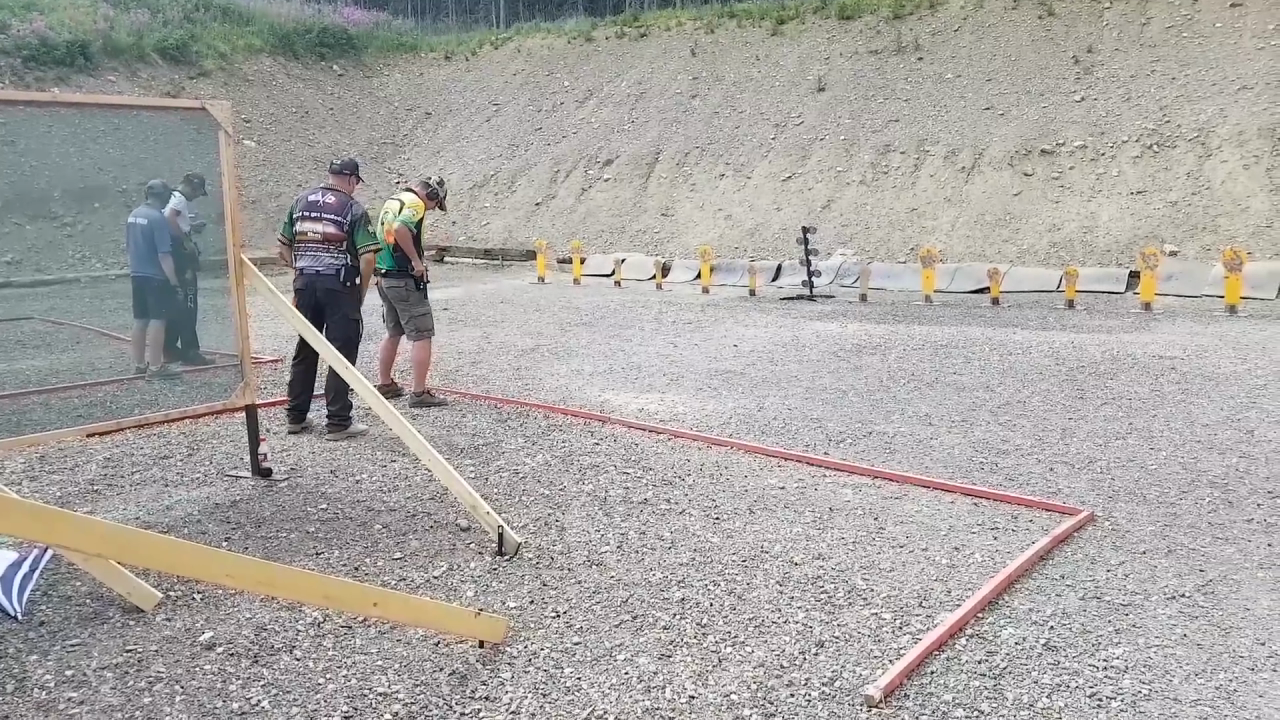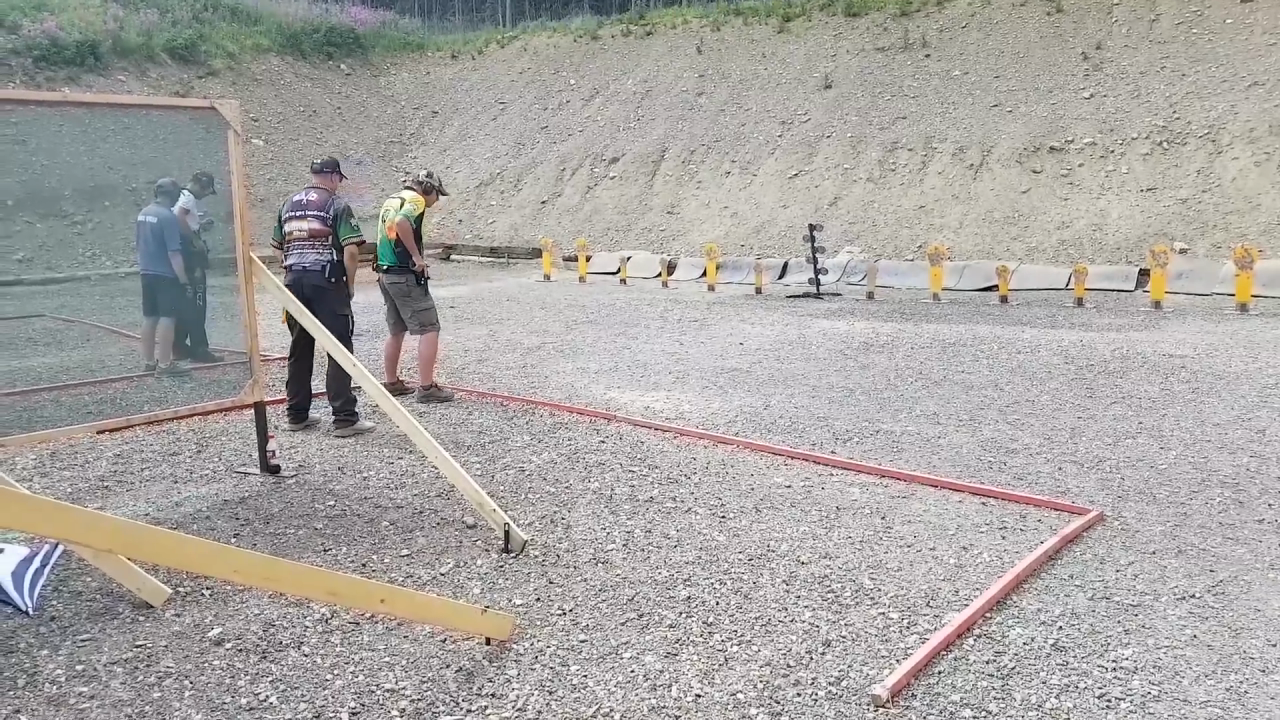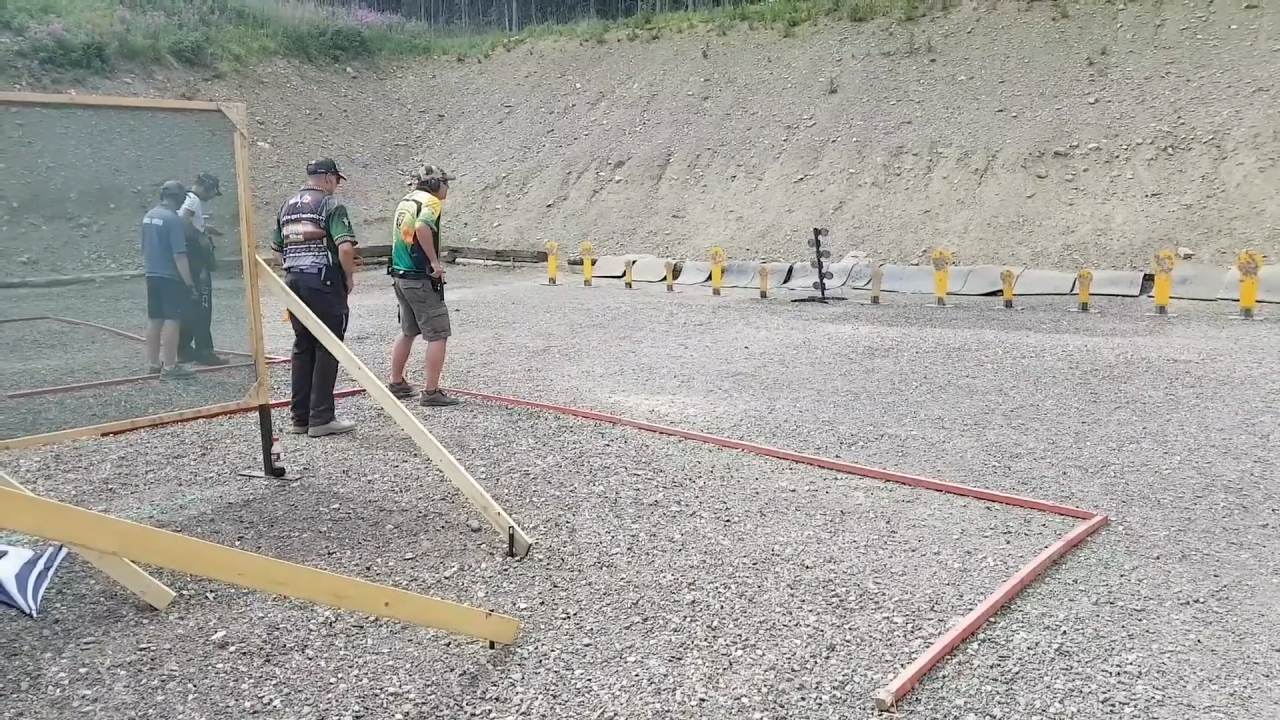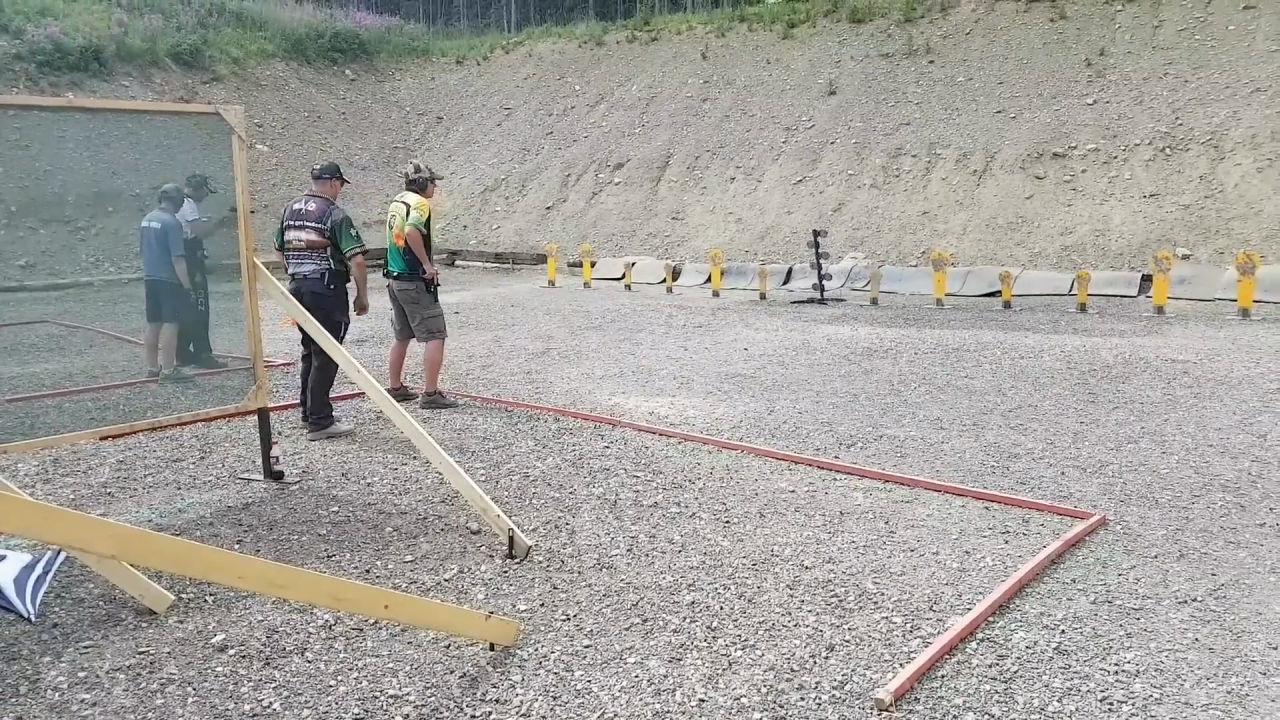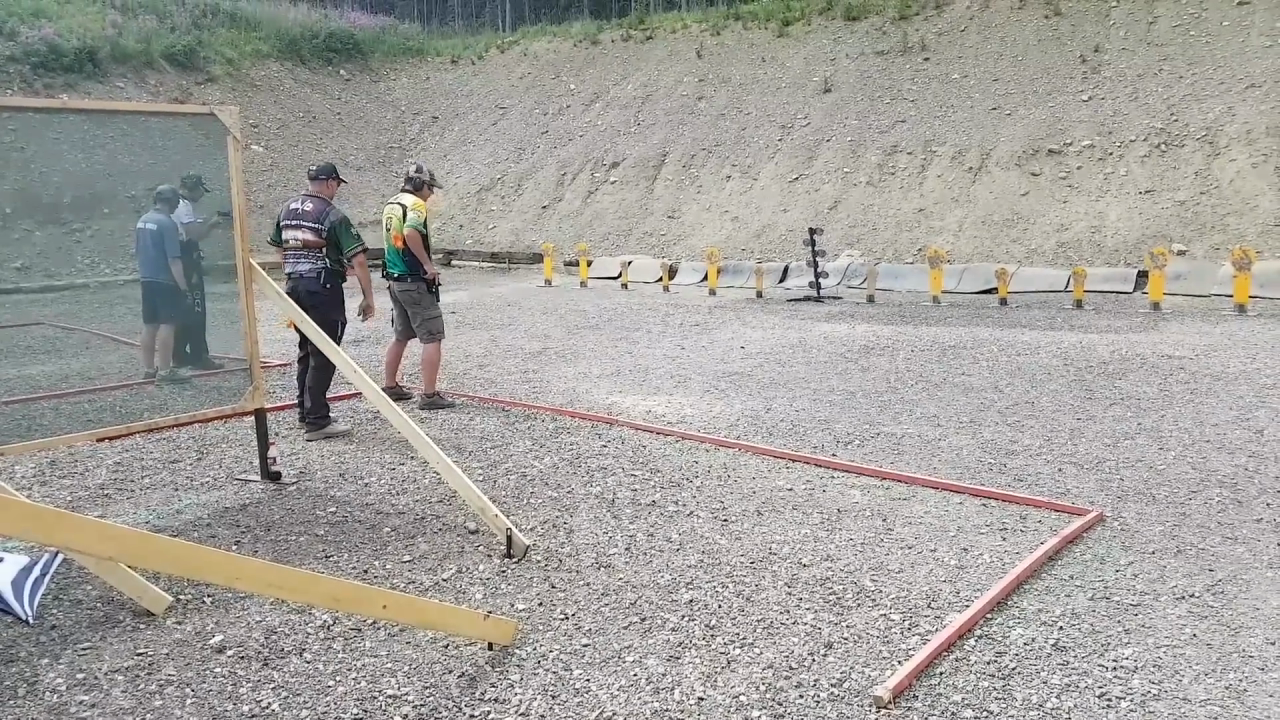
dt=0.4s
person 1, frame 1
left shoulder: (301, 201)
right shoulder: (354, 209)
left elbow: (284, 246)
right elbow: (367, 257)
right wrist: (363, 288)
left hip: (304, 283)
right hip: (338, 285)
left knee: (305, 349)
right knee: (342, 352)
left ankle: (296, 415)
right ankle: (338, 422)
person 1, frame 2
left shoulder: (288, 204)
right shoulder: (337, 205)
left elbow: (279, 249)
right elbow: (350, 250)
right wrist: (350, 284)
left hip: (293, 280)
right hip: (326, 281)
left knee: (300, 348)
right knee: (339, 349)
left ankle: (297, 414)
right ankle: (344, 418)
person 1, frame 3
left shoulder: (287, 206)
right shoulder: (332, 205)
left elbow: (278, 251)
right elbow: (346, 249)
right wrist: (349, 277)
left hip: (294, 282)
right hip: (323, 282)
left knee: (303, 348)
right knee: (328, 350)
left ankle: (300, 417)
right ankle: (320, 418)
person 1, frame 4
left shoulder: (290, 209)
right shoulder: (335, 215)
left elbow: (281, 250)
right elbow: (357, 260)
right wrist: (362, 295)
left hip: (297, 286)
right hip: (326, 289)
left knee: (310, 351)
right knee: (325, 355)
left ankle: (309, 413)
right ankle: (319, 422)
person 1, frame 5
left shoulder: (287, 209)
right shoulder: (332, 215)
left elbow: (277, 246)
right elbow: (358, 259)
right wrist: (368, 297)
left hip: (293, 285)
right hip: (322, 288)
left knee: (306, 352)
right knee: (323, 356)
left ankle: (306, 413)
right ankle: (317, 422)
person 2, frame 1
left shoulder: (393, 200)
right shoulder: (415, 203)
right elbow: (401, 228)
right wrist: (415, 260)
left hip: (385, 277)
right hip: (405, 279)
left knee: (393, 332)
right knee: (422, 336)
left ankle: (385, 383)
right ankle: (419, 393)
person 2, frame 2
left shoulder: (392, 199)
right shoulder: (415, 199)
right elbow: (402, 222)
right wrist: (416, 256)
left hip: (386, 274)
right hip: (406, 275)
left knee: (396, 331)
right knee: (428, 329)
left ankle: (392, 383)
right ankle: (427, 387)
person 2, frame 3
left shoulder: (405, 201)
right shoulder: (431, 201)
right elbow: (422, 227)
right wrist: (434, 261)
left hip: (401, 276)
right hip: (422, 279)
left knee: (408, 331)
right knee: (438, 335)
left ankle: (396, 383)
right ankle: (431, 392)
person 2, frame 4
left shoulder: (397, 202)
right shoulder: (419, 202)
right elbow: (411, 231)
right wrist: (426, 263)
left hip: (395, 279)
right hip: (416, 281)
left knee: (402, 336)
right knee: (434, 336)
left ankle: (395, 388)
right ankle: (431, 394)
person 2, frame 5
left shoulder: (391, 204)
right shoulder: (415, 203)
right elbow: (411, 233)
right wrist: (427, 263)
left hip: (395, 280)
right hip: (416, 281)
left knee: (400, 336)
right knee: (432, 338)
left ankle: (390, 386)
right ankle: (430, 395)
person 3, frame 1
left shoulder: (133, 215)
right shoulder: (157, 218)
left elbow: (129, 247)
right elbow: (163, 255)
right wrist: (174, 282)
left hip: (137, 276)
right hip: (155, 278)
left knee: (140, 321)
right knee: (157, 321)
left ankle: (139, 364)
right ankle: (155, 368)
person 3, frame 2
left shoulder: (143, 214)
right shoulder: (167, 217)
left elbow: (139, 245)
right elbow: (173, 252)
right wrist: (184, 280)
left hip: (146, 273)
right hip: (165, 276)
left knee: (149, 318)
right knee: (167, 318)
left ankle: (149, 362)
right ankle: (164, 365)
person 3, frame 3
left shoulder: (148, 216)
right shoulder: (173, 219)
left elbow: (144, 247)
right elbow: (179, 255)
right wrist: (189, 282)
left hip: (152, 276)
right hip: (170, 278)
left knee: (154, 320)
right knee: (171, 321)
left ankle: (154, 364)
right ankle: (169, 367)
person 3, frame 4
left shoulder: (147, 219)
right shoulder: (171, 222)
left elbow: (142, 251)
right elbow: (177, 258)
right wrist: (187, 285)
left hip: (150, 279)
right hip: (168, 281)
left knee: (152, 324)
right knee: (170, 324)
left ankle: (152, 368)
right ankle: (168, 371)
person 3, frame 5
left shoulder: (142, 221)
right shoulder: (167, 224)
left elbow: (138, 252)
right elbow: (173, 259)
right wrist: (183, 286)
left hip: (146, 281)
right hip: (165, 283)
left knee: (149, 325)
right knee: (166, 325)
left ankle: (149, 369)
right ankle: (164, 372)
person 4, frame 1
left shoulder: (173, 198)
right shoulder: (179, 199)
right elbow: (169, 219)
left wrist: (190, 226)
right wrist: (187, 241)
left hip: (173, 257)
right hip: (180, 255)
left knee: (174, 304)
right knee: (187, 305)
left ankle: (170, 349)
right ankle: (190, 351)
person 4, frame 2
left shoulder: (182, 197)
right shoulder: (188, 198)
right elbow: (178, 219)
left wrist: (199, 225)
right wrist: (196, 240)
left hip: (182, 255)
right hip: (190, 255)
left knee: (183, 302)
right knee: (196, 303)
left ankle: (180, 346)
right ankle: (199, 349)
person 4, frame 3
left shoulder: (187, 199)
right shoulder: (193, 201)
right elbow: (182, 220)
left wrist: (204, 230)
right wrist: (201, 236)
left hip: (188, 259)
right hip: (195, 259)
left knee: (189, 305)
right knee: (201, 306)
left ankle: (185, 349)
right ankle: (204, 352)
person 4, frame 4
left shoulder: (183, 204)
right shoulder: (188, 205)
right elbow: (203, 232)
left wrist: (217, 222)
right wrist: (220, 221)
left hip: (184, 262)
right hip: (192, 263)
left knee: (186, 309)
right knee: (199, 309)
left ankle: (184, 353)
right ankle: (202, 355)
person 4, frame 5
left shoulder: (176, 205)
right shoulder: (184, 206)
right elbow: (195, 235)
left wrist: (209, 223)
right wrist: (211, 224)
left hip: (180, 264)
right hip: (188, 264)
right knee: (196, 311)
left ankle: (180, 355)
right ankle: (199, 357)
